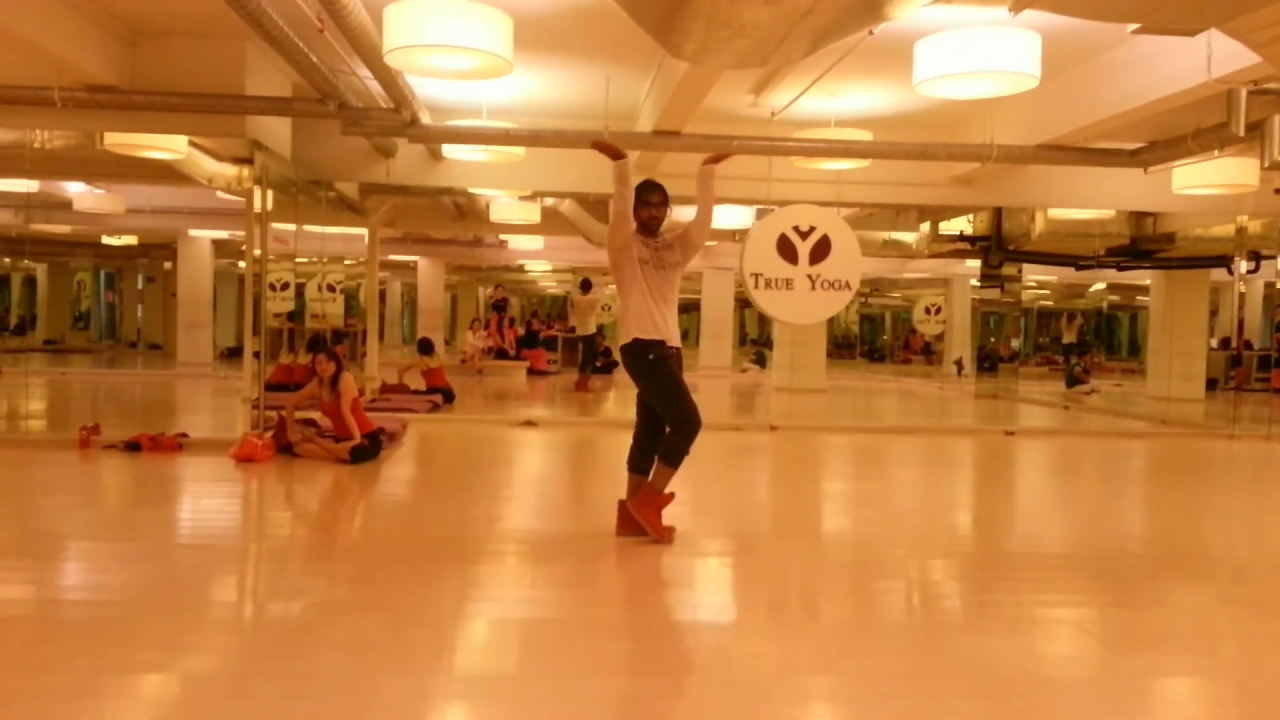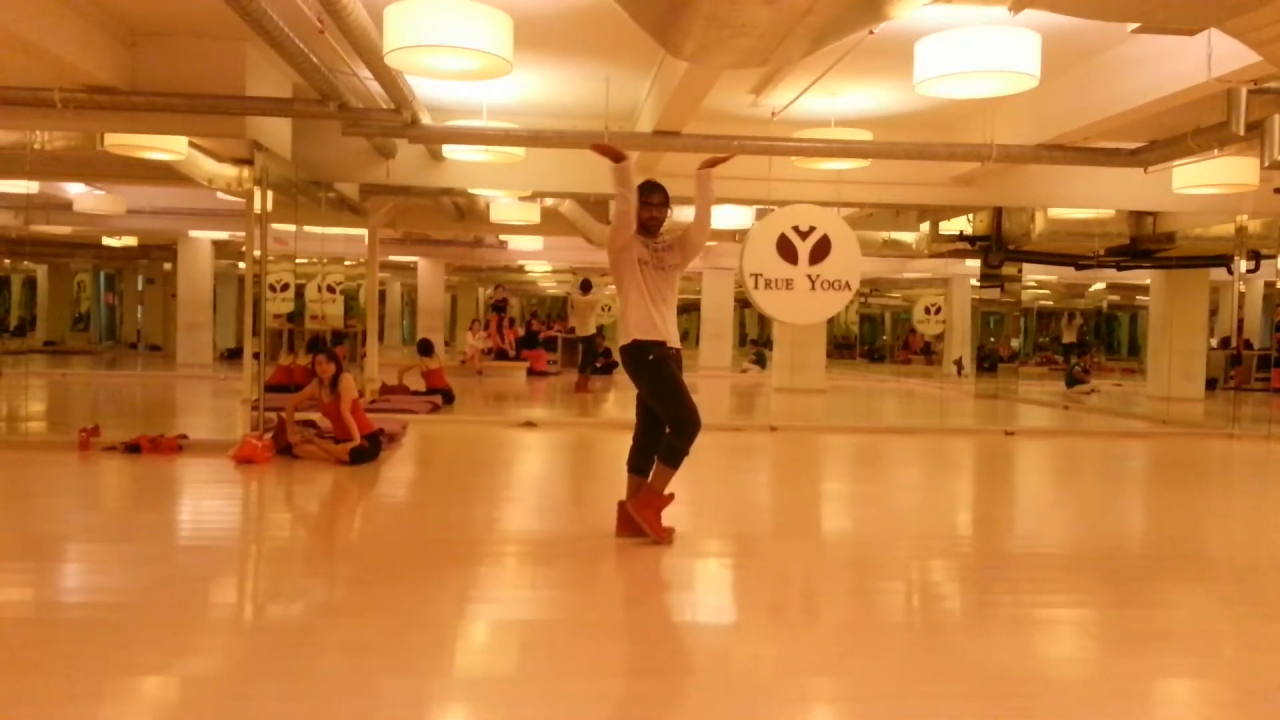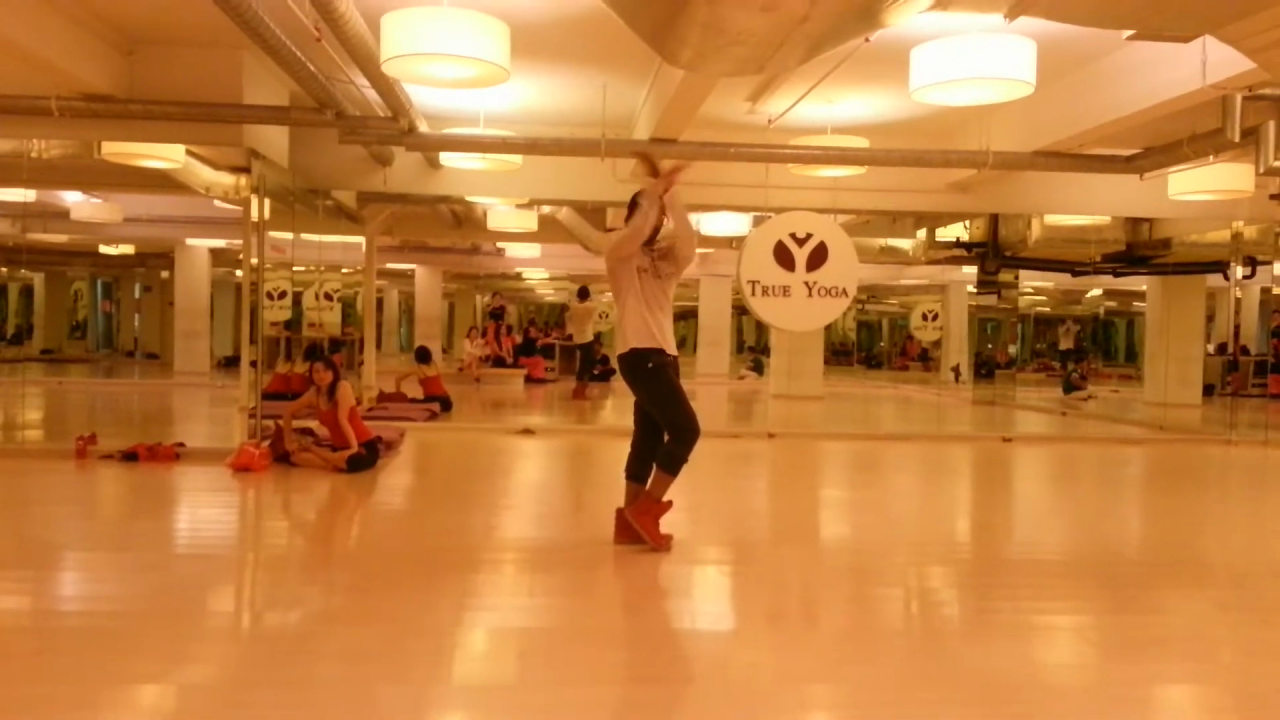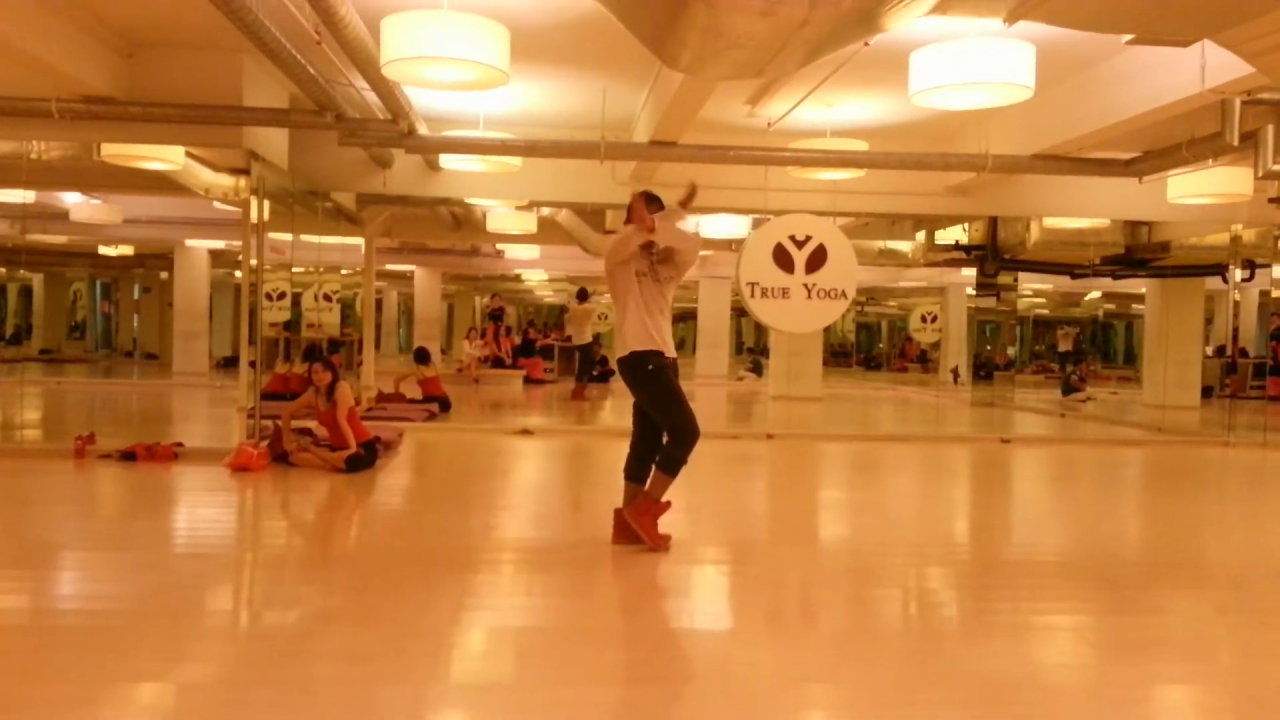
dt=0.1s
person 1, frame 1
left shoulder: (676, 248)
right shoulder: (623, 244)
left elbow: (703, 223)
right elbow: (621, 216)
left wrist: (706, 174)
right wrist: (621, 165)
left hip: (669, 347)
right hip: (641, 346)
left knee: (652, 431)
right knee: (687, 420)
left ankle: (632, 511)
right ankle: (649, 499)
person 1, frame 2
left shoulder: (676, 249)
right shoulder: (623, 245)
left elbow: (703, 225)
right elbow: (623, 218)
left wrist: (704, 177)
right wrist: (622, 167)
left hip: (669, 348)
right hip: (640, 346)
left knee: (650, 432)
right knee: (686, 421)
left ankle: (632, 512)
right ankle: (648, 500)
person 1, frame 3
left shoulder: (671, 256)
right shoulder: (621, 251)
left elbow: (689, 237)
right elbow: (638, 229)
left wrist: (667, 191)
right wrist: (655, 192)
left hip: (665, 355)
right hip: (638, 353)
left knee: (649, 439)
right knee: (685, 429)
left ankle: (630, 520)
right ankle: (646, 507)
person 1, frame 4
left shoulder: (670, 260)
right shoulder: (619, 255)
left elbow: (691, 245)
right elbow: (633, 237)
left wrist: (655, 219)
right wrist: (676, 212)
left hip: (665, 357)
right hip: (637, 357)
left knee: (647, 441)
right knee: (685, 431)
left ankle: (627, 522)
right ankle: (645, 508)
